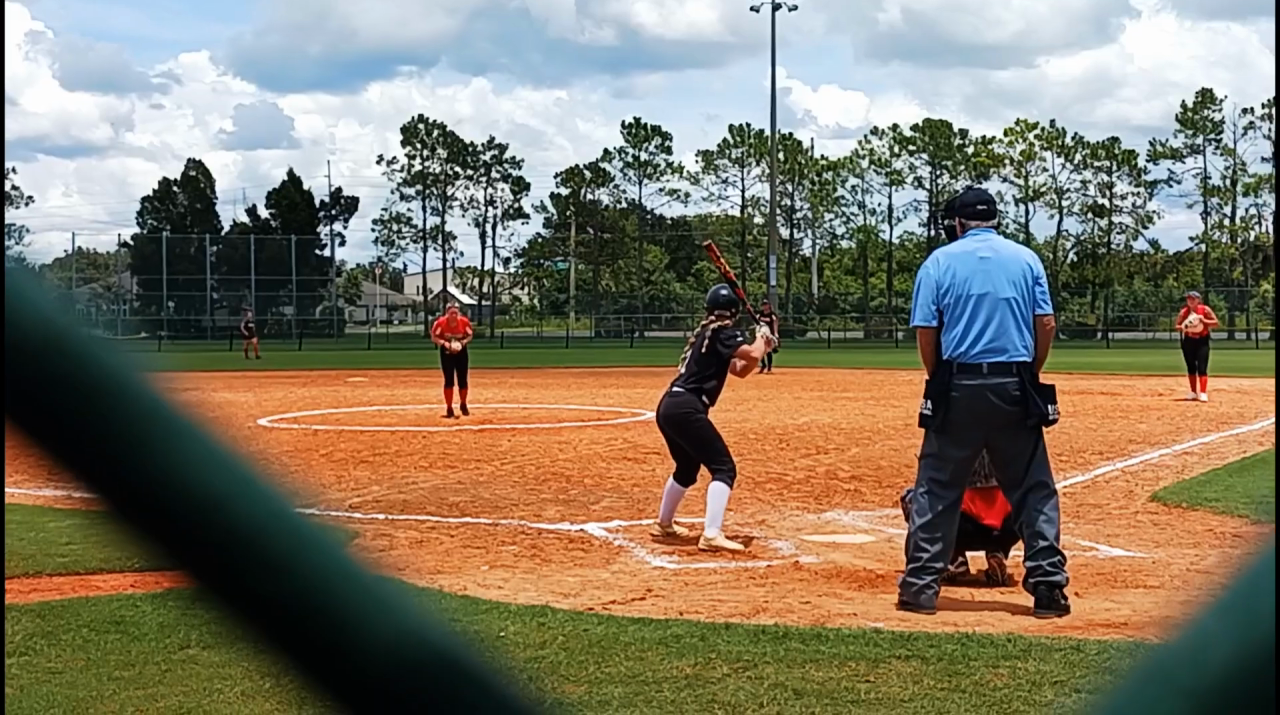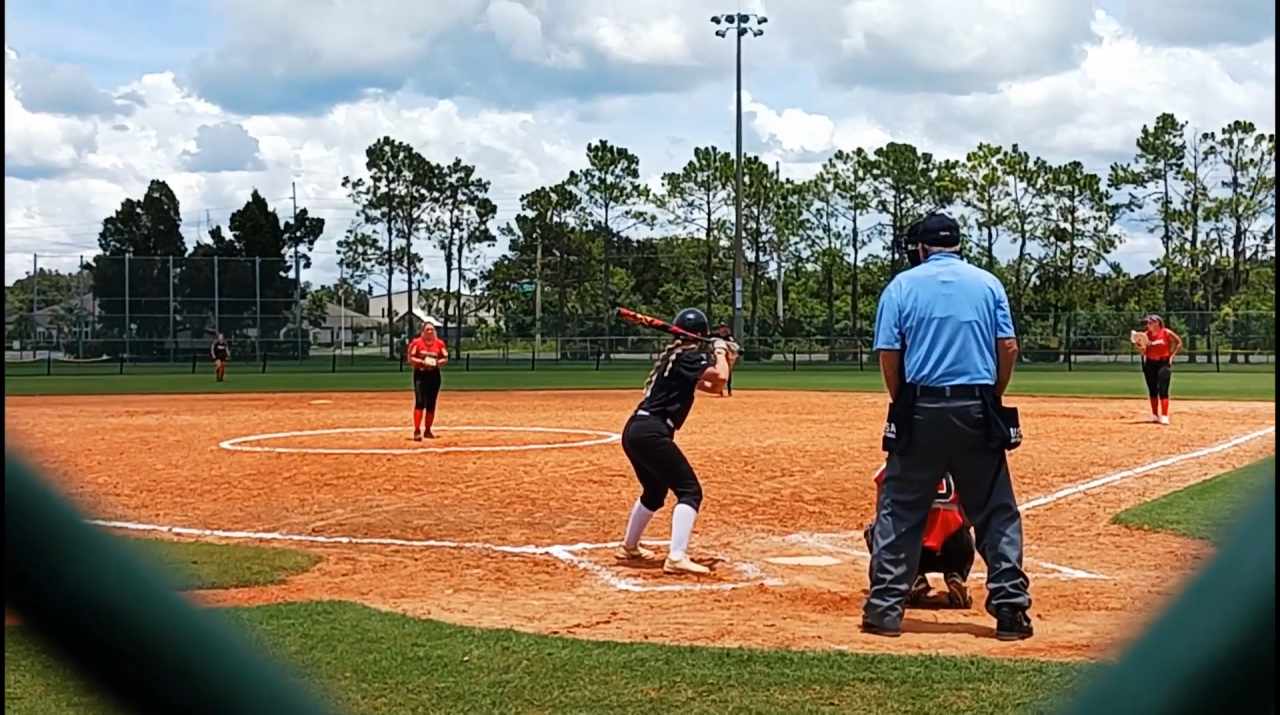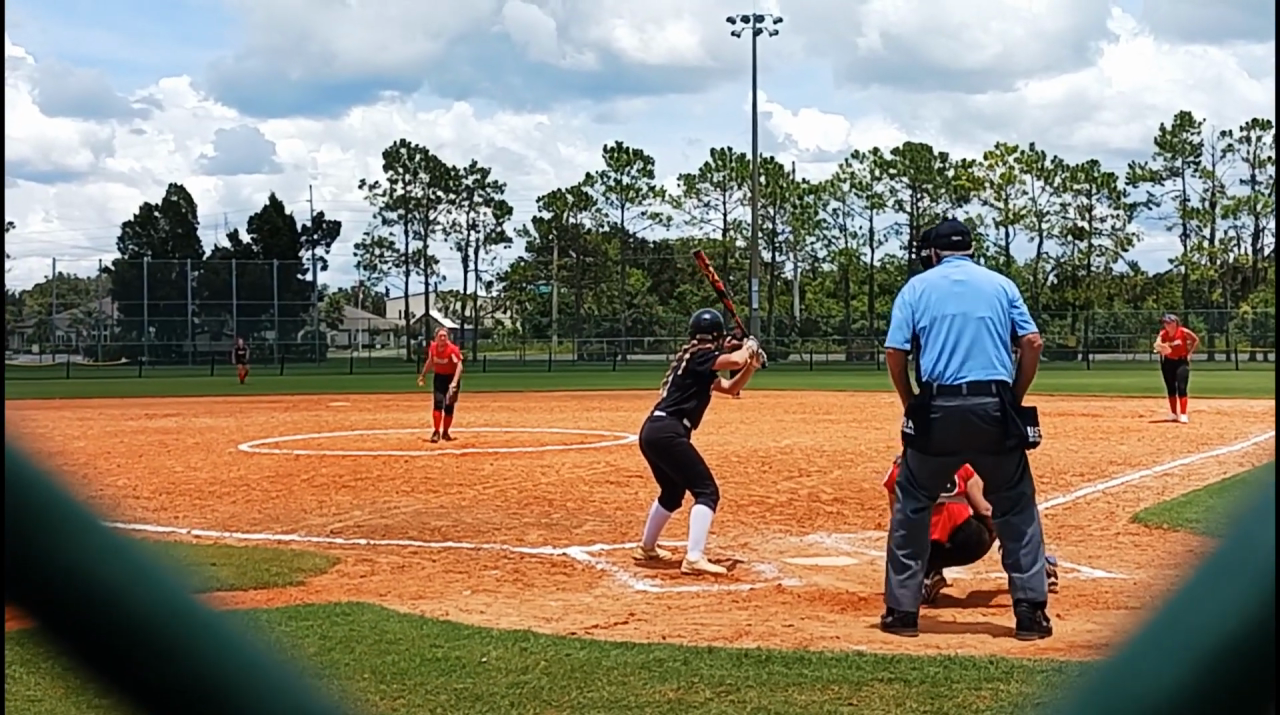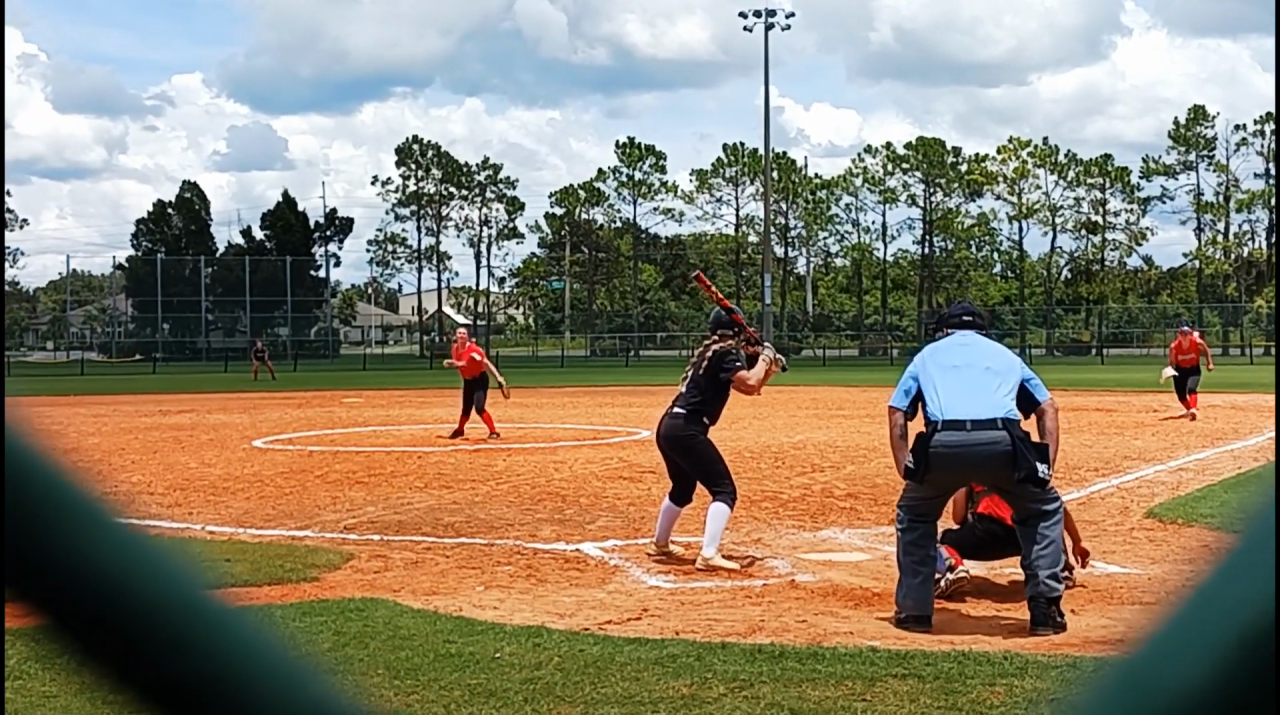
dt=0.7s
person 1, frame 1
left shoulder: (940, 261)
right shoulder: (1026, 258)
left elbow: (926, 332)
right elbow: (1046, 326)
left wrist: (939, 384)
right wrist: (1030, 377)
left hip: (958, 387)
right hip: (1015, 387)
left knee: (937, 490)
right knee: (1034, 490)
left ankle: (921, 587)
right ankle: (1048, 587)
person 1, frame 2
left shoulder: (902, 285)
right shoulder: (988, 283)
left elbow: (889, 357)
right elbow: (1008, 348)
left wrist: (903, 407)
right wrist: (991, 401)
left hip: (921, 409)
right hip: (977, 409)
left knee: (900, 512)
right knee: (996, 512)
left ankle: (885, 609)
right ankle: (1011, 609)
person 1, frame 3
left shoulder: (917, 287)
right shoulder: (1001, 284)
left elbow: (895, 355)
right elbow: (1032, 344)
left wrist: (911, 406)
right wrist: (1014, 402)
left hip: (938, 408)
right hip: (994, 407)
left knee: (912, 506)
right knee: (1016, 507)
left ankle: (903, 609)
right ankle: (1030, 610)
person 1, frame 4
left shoulder: (928, 354)
right shoulder: (1004, 353)
left elbow: (897, 414)
right elbow: (1048, 408)
left wrist: (907, 472)
right wrist: (1044, 469)
left hip: (943, 444)
right hip: (1001, 443)
left knee: (914, 514)
right knee: (1044, 509)
left ankle: (914, 610)
right ankle: (1045, 609)
person 2, frame 1
left shoulder: (706, 333)
right shoulder: (723, 333)
left elbow: (740, 370)
right elbow: (753, 356)
left wrist: (763, 348)
right wrist: (761, 335)
left hip: (669, 407)
right hip: (687, 409)
left knee: (687, 467)
right knee: (724, 468)
left ankle: (663, 524)
right ankle: (711, 535)
person 2, frame 2
left shoulder: (675, 357)
right shoulder: (687, 357)
left elbow: (713, 387)
right elbow: (720, 377)
left wrist: (727, 360)
right wrist: (719, 352)
left hip: (636, 431)
right hip: (651, 433)
left knee: (655, 491)
right knee: (690, 491)
left ankle: (629, 546)
right ankle: (677, 558)
person 2, frame 3
left shoulder: (695, 360)
right shoulder: (701, 356)
left elbow: (730, 388)
right elbow: (735, 360)
left wrist: (751, 365)
right wrist: (749, 346)
left hip: (652, 432)
right hip: (668, 433)
left knee: (673, 492)
right knee: (707, 491)
left ankle: (646, 547)
right ankle: (694, 559)
person 2, frame 4
left shoulder: (711, 353)
right shoulder: (725, 355)
left elbow: (749, 389)
right elbow: (750, 382)
left wrist: (770, 368)
right wrist: (764, 360)
left hip: (669, 426)
right hip: (687, 430)
left knee: (683, 488)
right knee: (724, 490)
left ankle: (660, 542)
right ankle: (708, 555)
